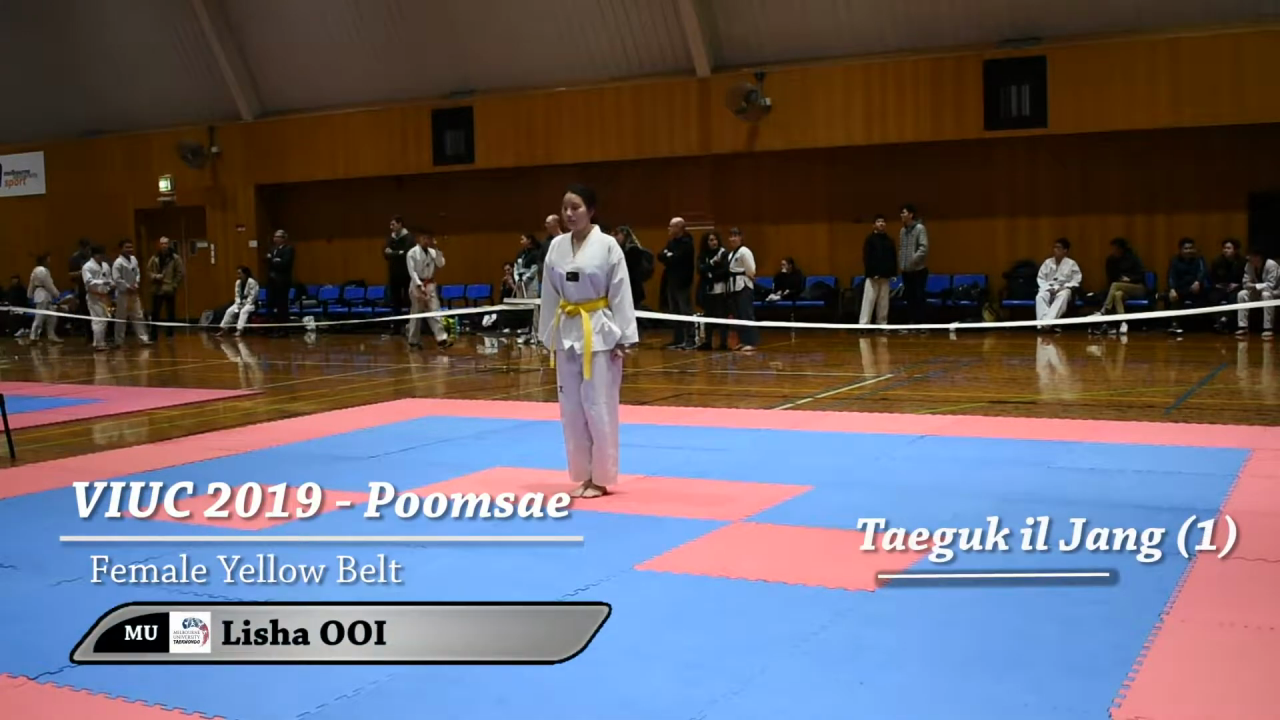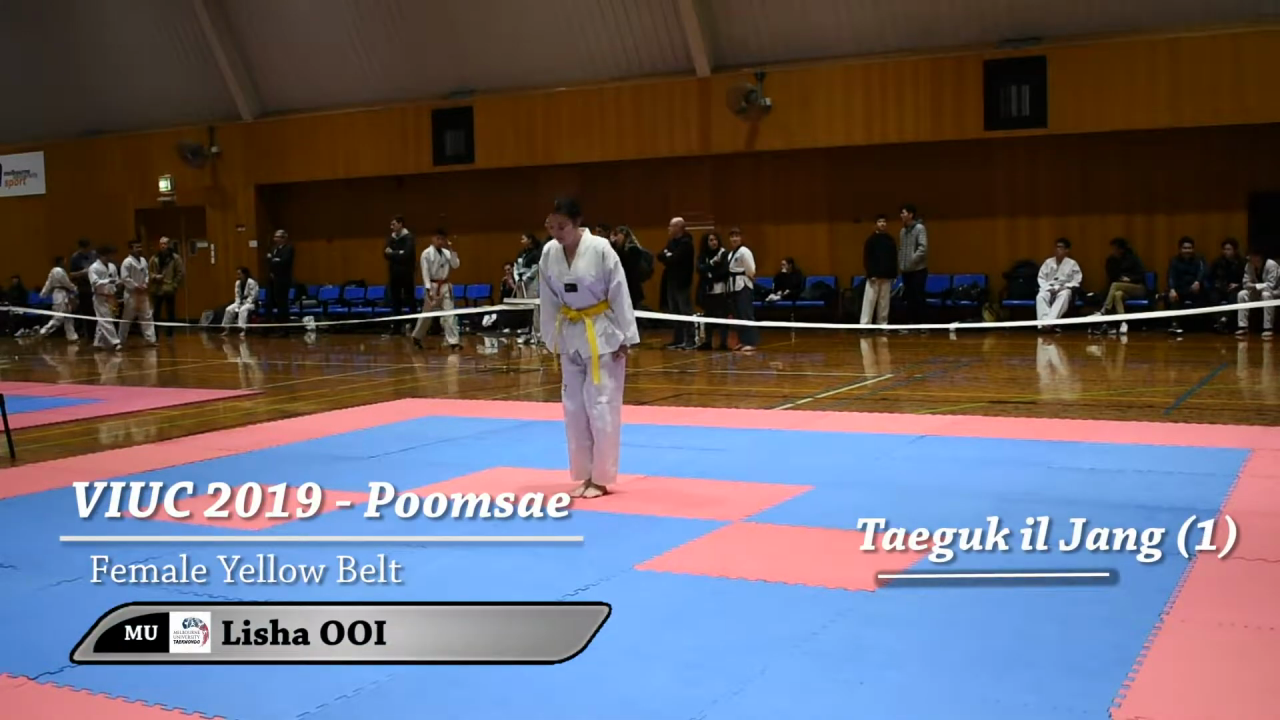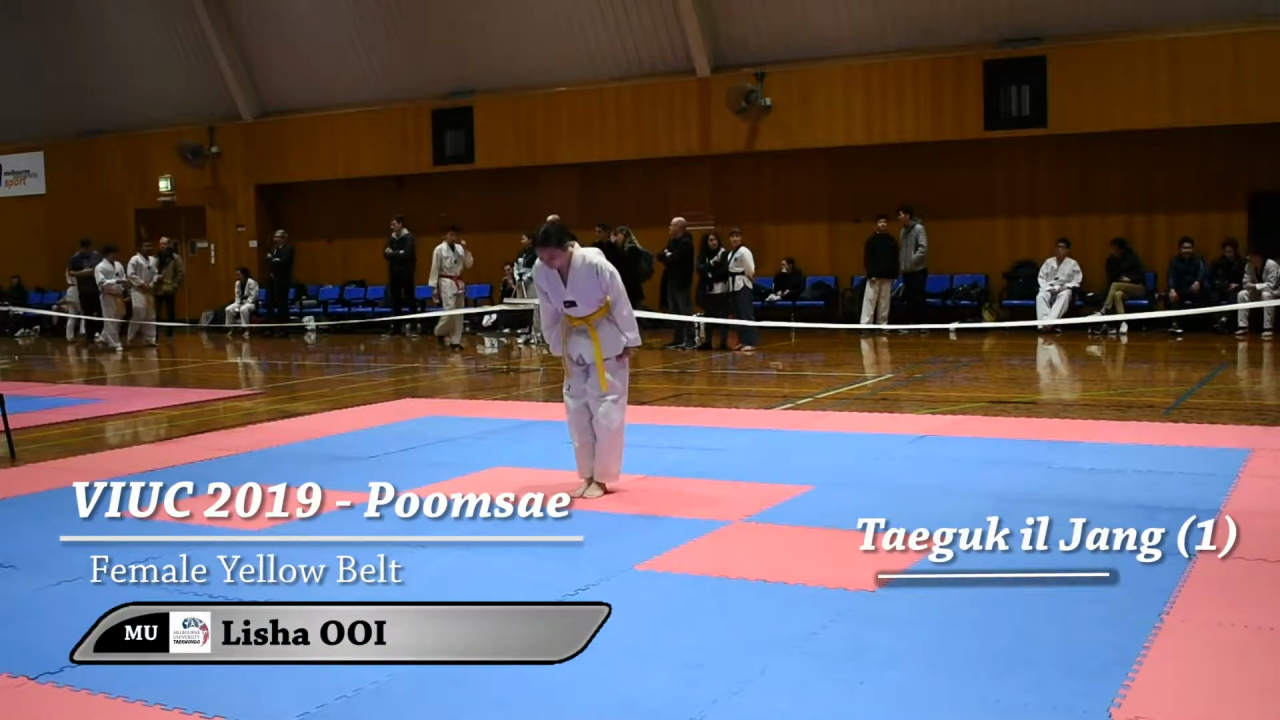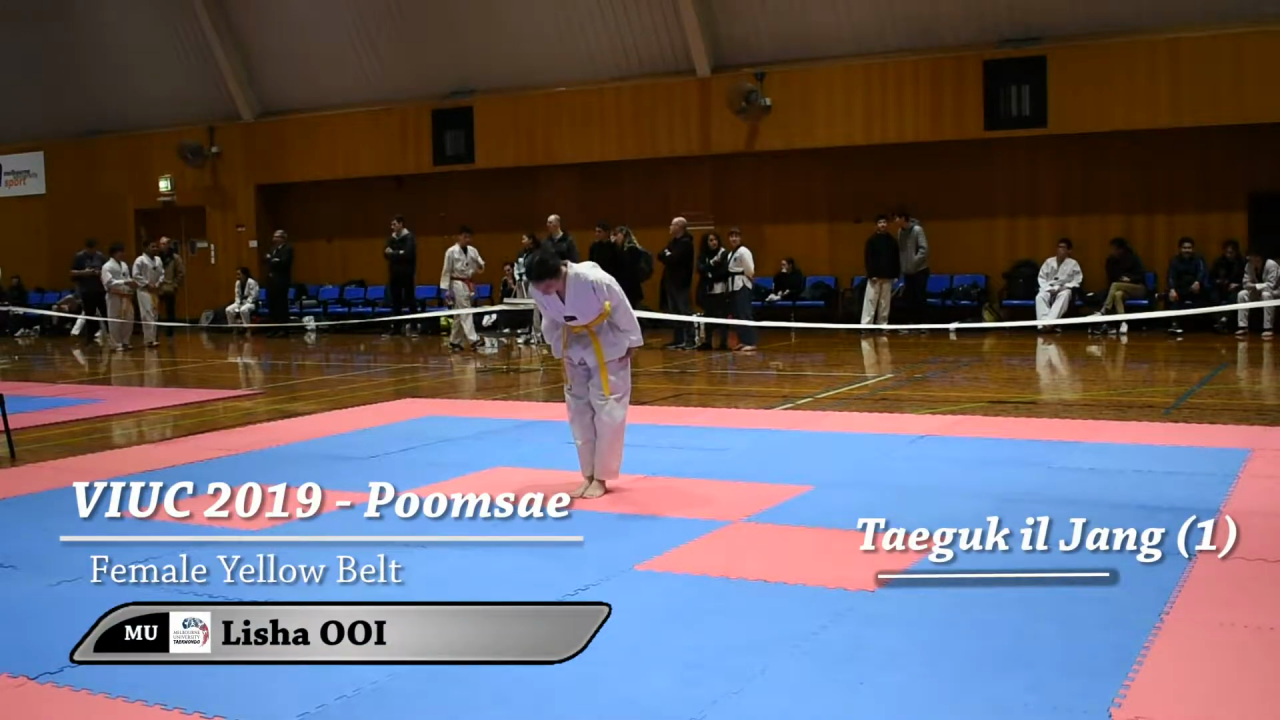
dt=0.2s
person 1, frame 1
left shoulder: (607, 245)
right shoulder: (556, 246)
left elbow: (621, 295)
right elbow: (549, 295)
left wrist: (622, 339)
right wrist: (550, 336)
left hip: (599, 333)
right hip: (567, 334)
left knee: (599, 407)
right knee: (571, 409)
left ankle: (601, 479)
right ankle: (584, 476)
person 1, frame 2
left shoulder: (601, 249)
right shoulder: (549, 253)
left elbow: (620, 297)
right elbow: (549, 300)
left wrist: (624, 340)
right wrist: (554, 340)
left hip: (602, 336)
right hip: (571, 337)
left knee: (602, 408)
right knee: (574, 409)
left ankle: (601, 479)
right ankle: (584, 476)
person 1, frame 3
left shoulder: (595, 263)
right shoulder: (541, 270)
left elbow: (621, 304)
right elbow: (549, 313)
left wrist: (627, 343)
right wrist: (558, 346)
left hip: (605, 340)
right hip: (573, 341)
left knee: (606, 409)
right knee: (576, 410)
left ankle: (602, 478)
right ankle: (588, 475)
person 1, frame 4
left shoulder: (591, 278)
right shoulder: (539, 289)
left elbow: (621, 309)
right elbow: (551, 321)
left wrist: (630, 343)
right wrist: (561, 350)
left hip: (607, 343)
right hip: (575, 345)
left knee: (608, 408)
right knee: (578, 410)
left ankle: (601, 477)
right ankle: (588, 475)
